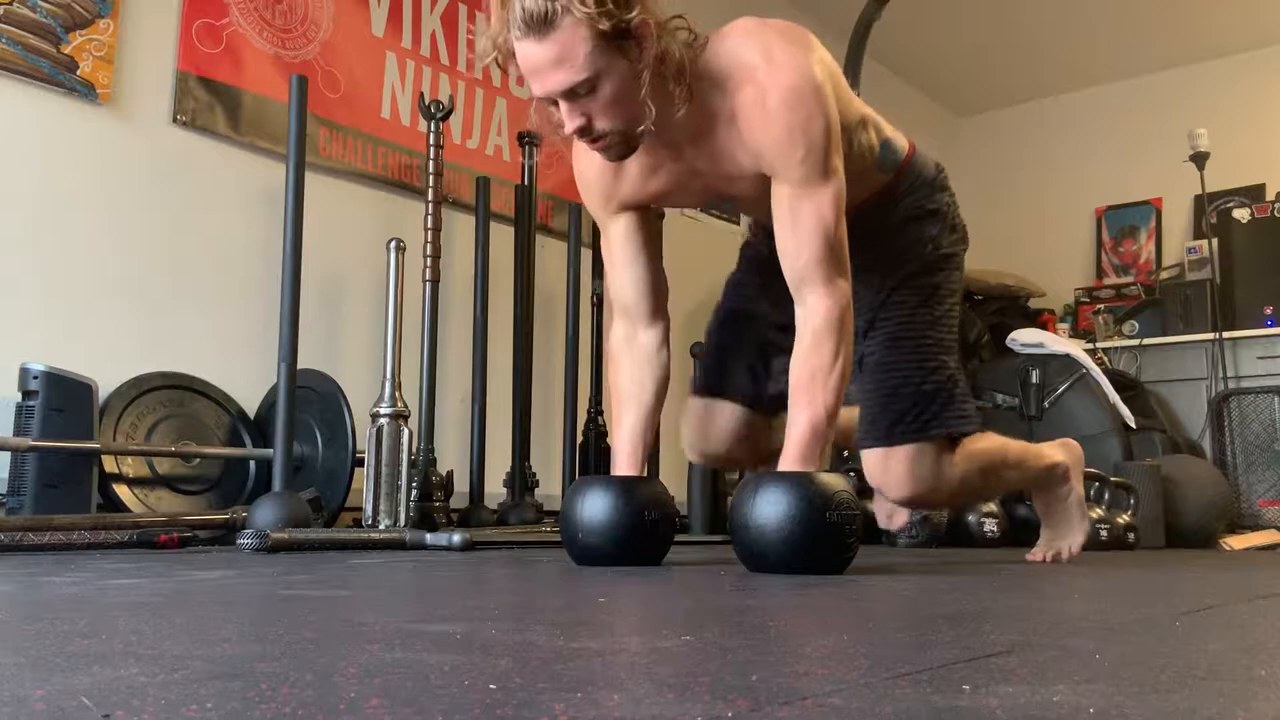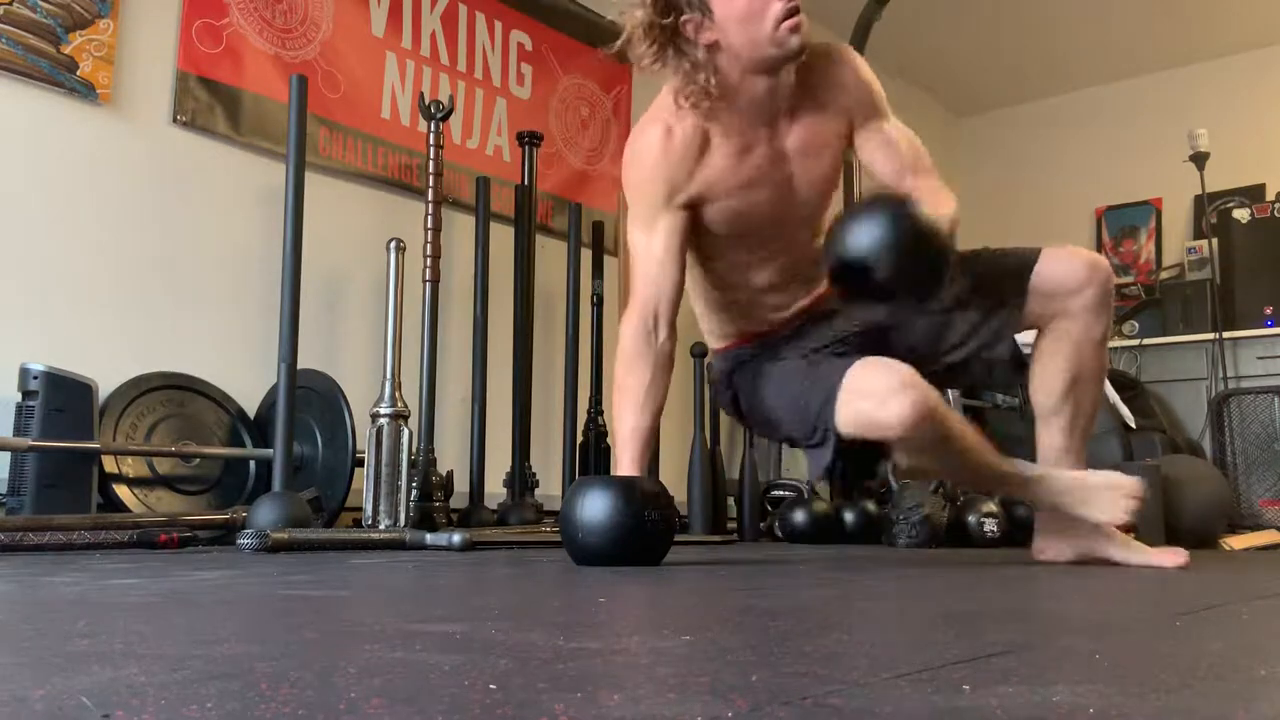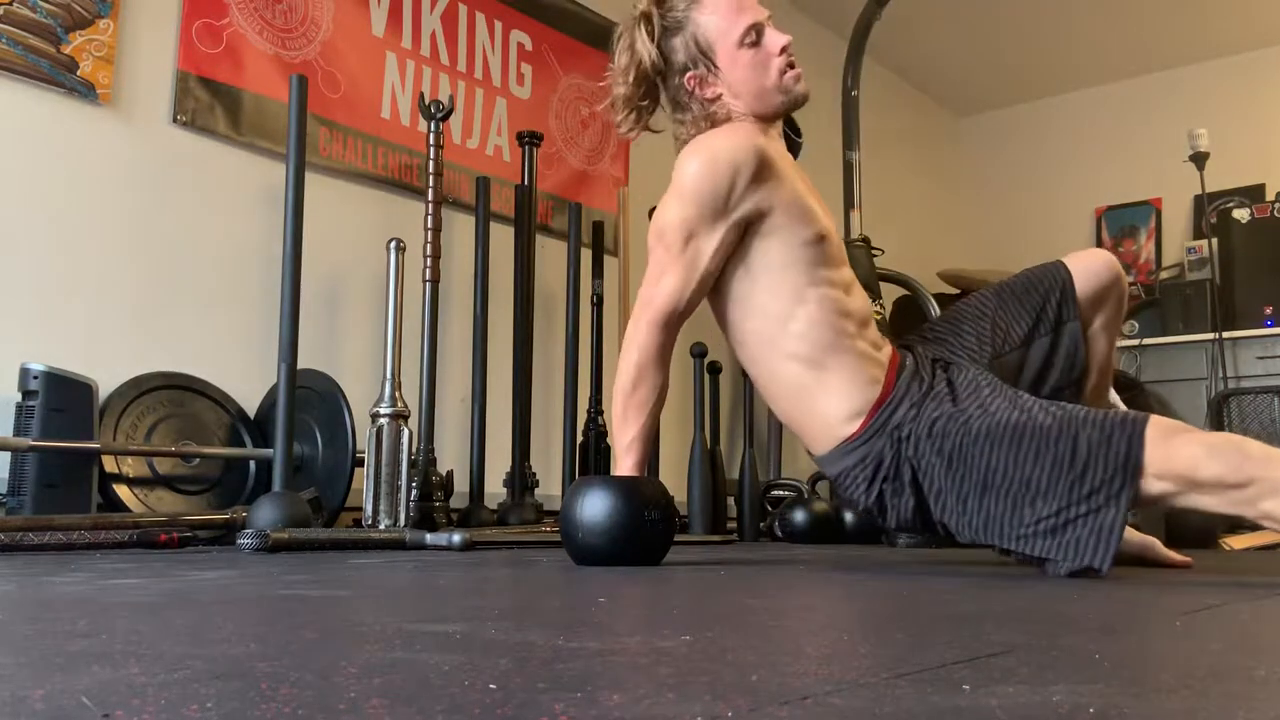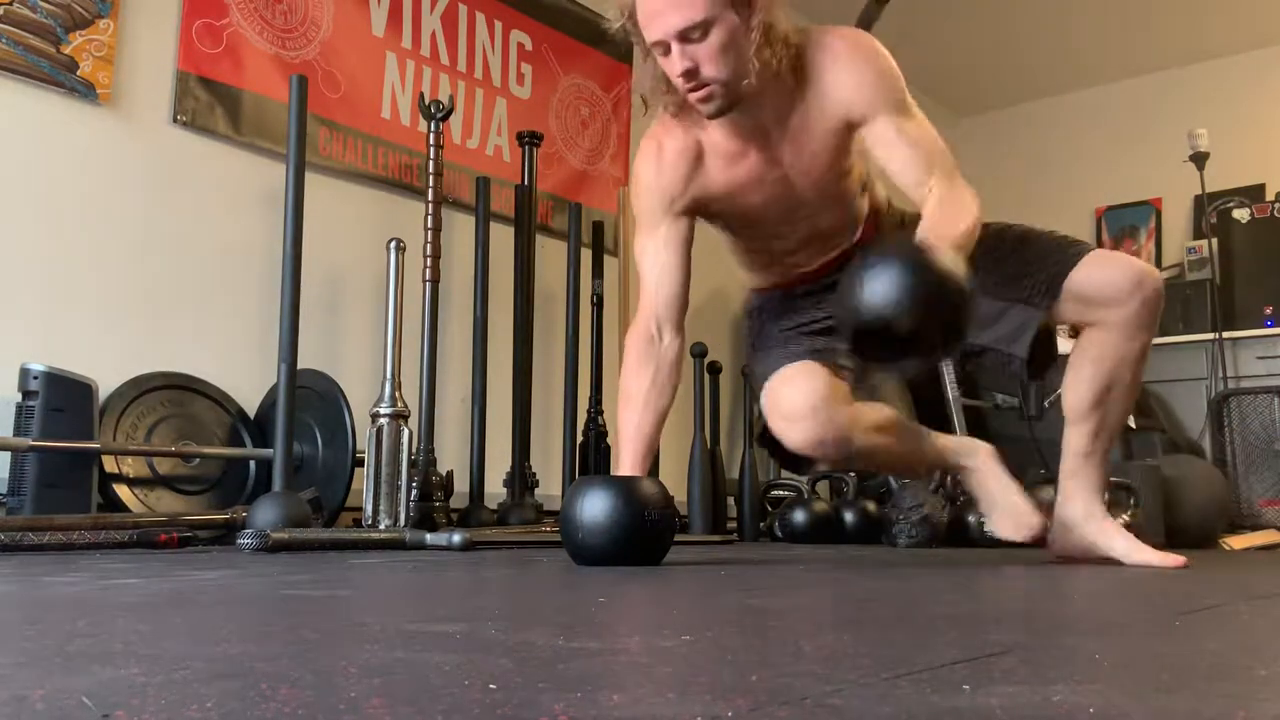
dt=1s
person 1, frame 1
left shoulder: (771, 84)
right shoulder: (601, 160)
left elbow: (823, 298)
right elbow: (638, 326)
left wrist: (796, 479)
left hip: (896, 215)
right hip: (785, 226)
left knee: (908, 478)
right knee: (713, 442)
left ankle: (1055, 469)
right ankle: (865, 423)
person 1, frame 2
left shoulder: (836, 76)
right shoulder: (669, 139)
left elbow: (926, 189)
right elbow: (650, 323)
left wrist: (923, 215)
left hip: (842, 300)
right hip: (761, 359)
left knee: (1082, 279)
right knee: (899, 402)
left ankle: (1064, 527)
right ankle: (1032, 487)
person 1, frame 3
left shoulder: (752, 158)
right shoulder: (726, 154)
right elbow: (654, 319)
left hip: (913, 376)
right hip: (899, 443)
left knee: (1097, 274)
right knee: (1207, 463)
left ankle: (1083, 516)
person 1, frame 4
left shoulder: (841, 62)
right shoulder: (669, 158)
left elbow: (950, 193)
right elbow: (656, 329)
left wrist: (933, 258)
right hip: (791, 302)
left knee: (1130, 286)
right knee: (805, 425)
left ankle: (1076, 510)
right ankle: (962, 460)
